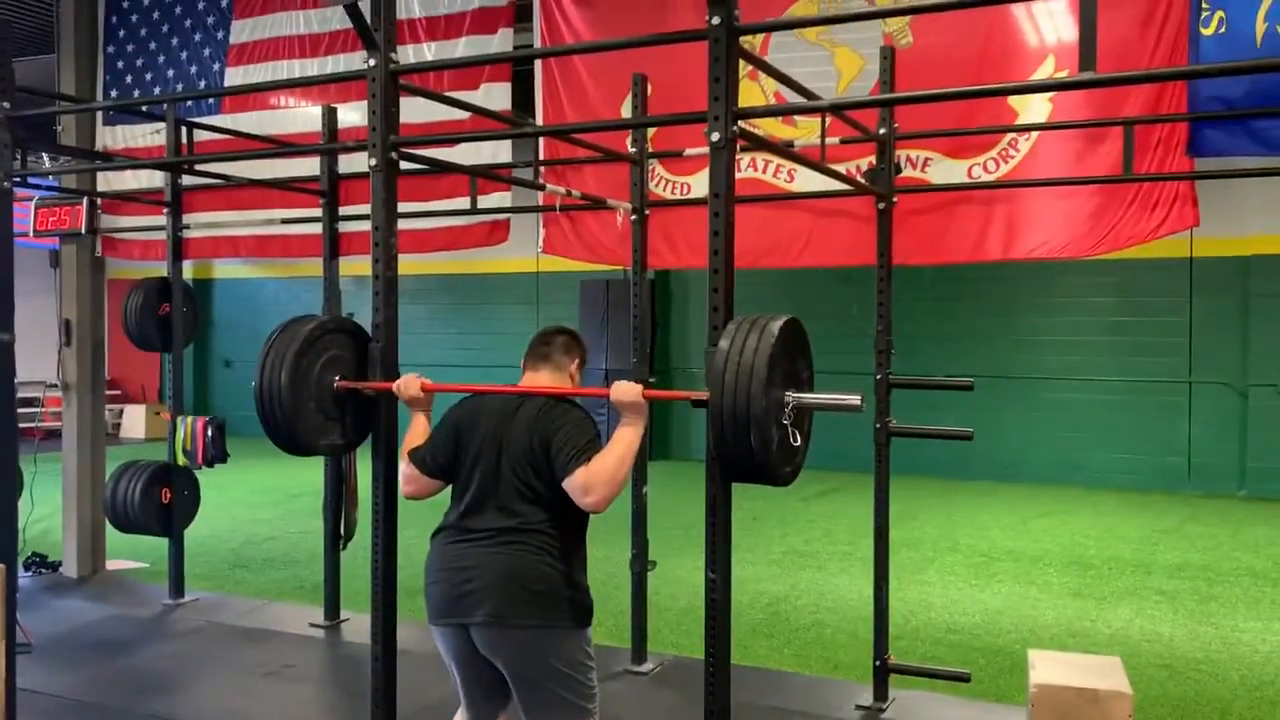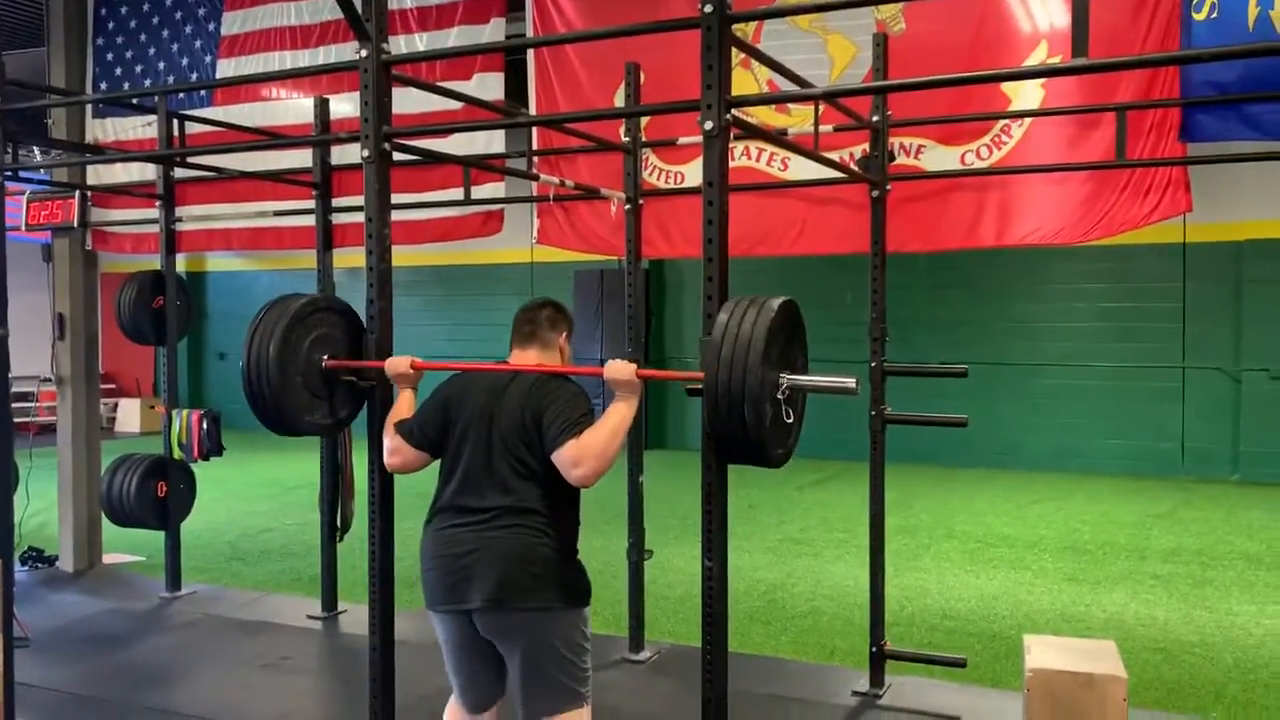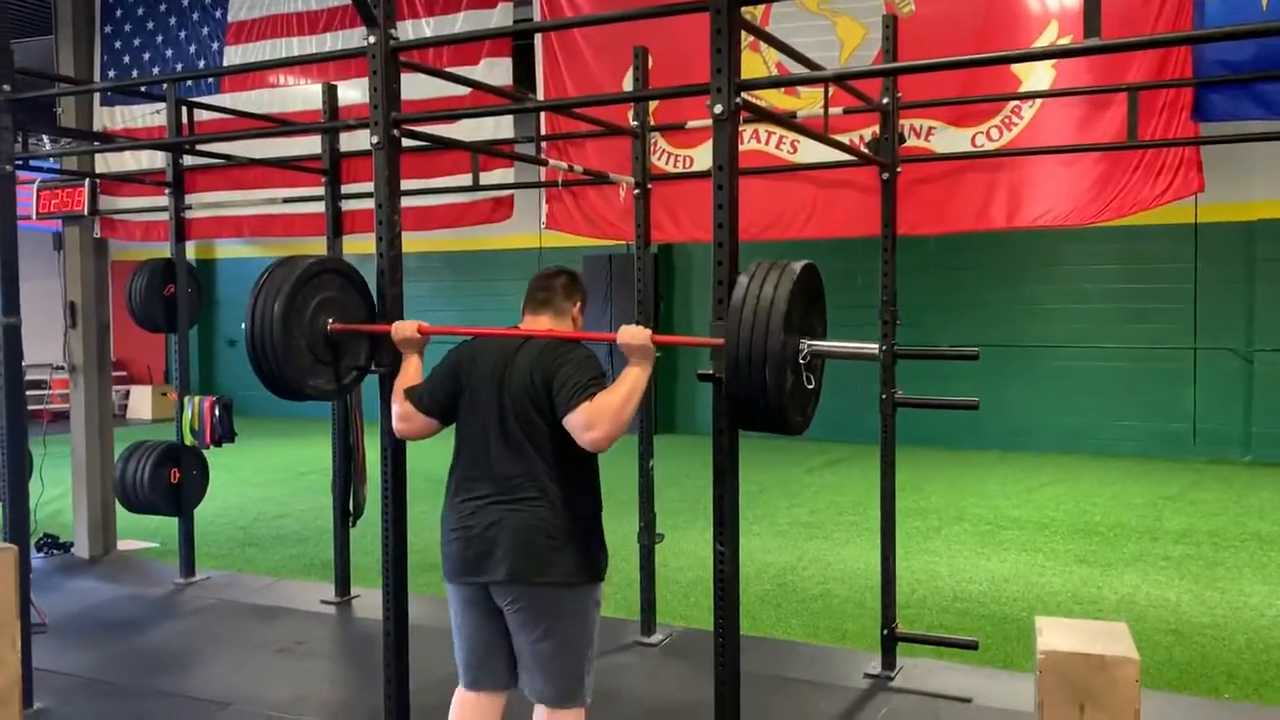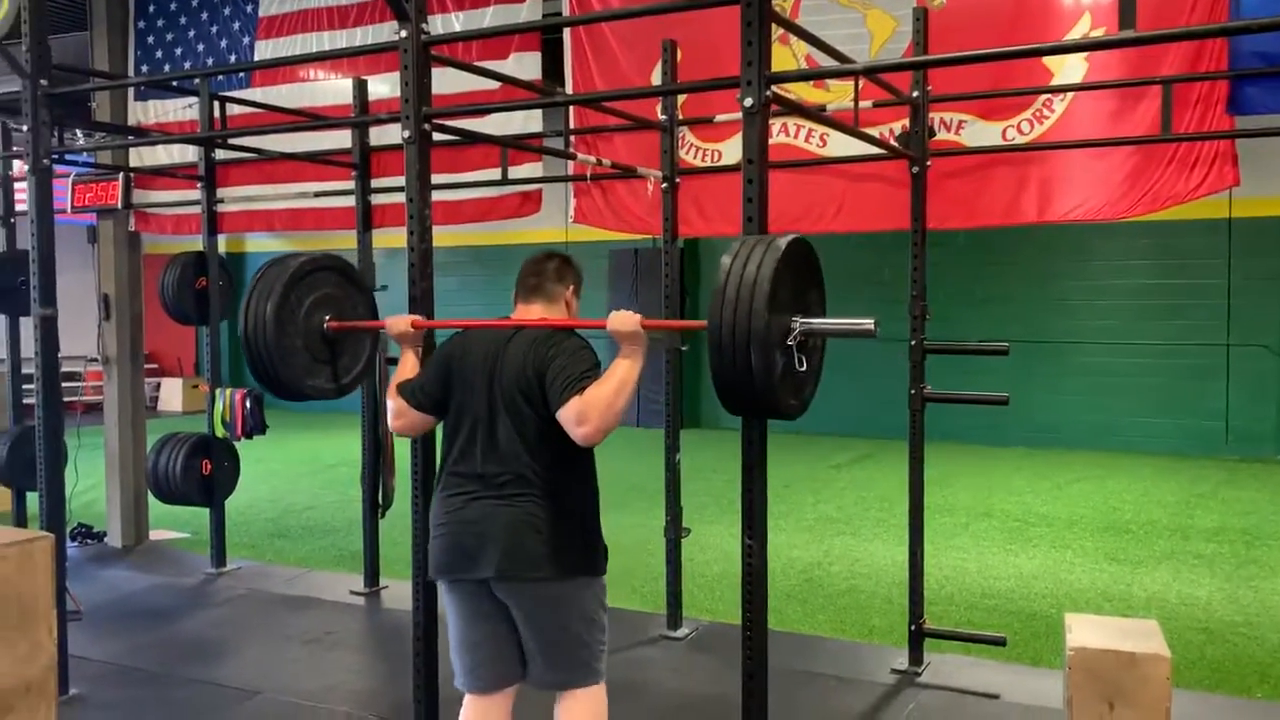
dt=0.5s
person 1, frame 1
left shoulder: (468, 411)
right shoulder: (565, 419)
left elbow: (412, 482)
right elbow: (593, 491)
left wrist: (419, 411)
right wrist: (631, 422)
left hip: (449, 585)
right hip: (526, 592)
person 1, frame 2
left shoulder: (458, 388)
right shoulder: (558, 394)
left elbow: (397, 456)
right elbow: (582, 466)
left wrist: (405, 387)
right wrist: (624, 398)
left hip: (447, 567)
right hip: (526, 574)
person 1, frame 3
left shoulder: (469, 354)
right shoulder: (568, 358)
left elbow: (406, 422)
right elbow: (595, 429)
left wrist: (411, 353)
right wrist: (638, 364)
left hip: (469, 543)
right hip: (547, 550)
person 1, frame 4
left shoulder: (460, 347)
right shoulder: (562, 348)
left elbow: (401, 418)
right elbow: (586, 424)
left wrist: (409, 348)
right wrist: (630, 353)
left hip: (461, 540)
right hip: (543, 546)
right knee: (580, 681)
